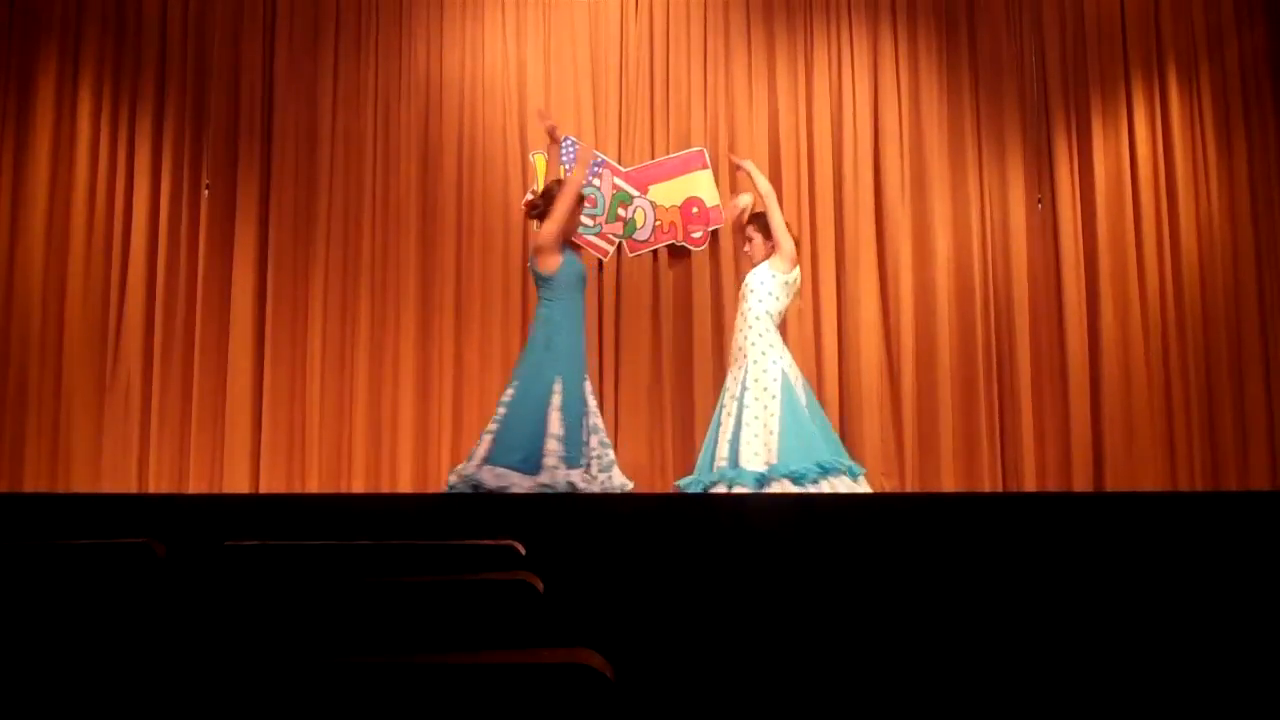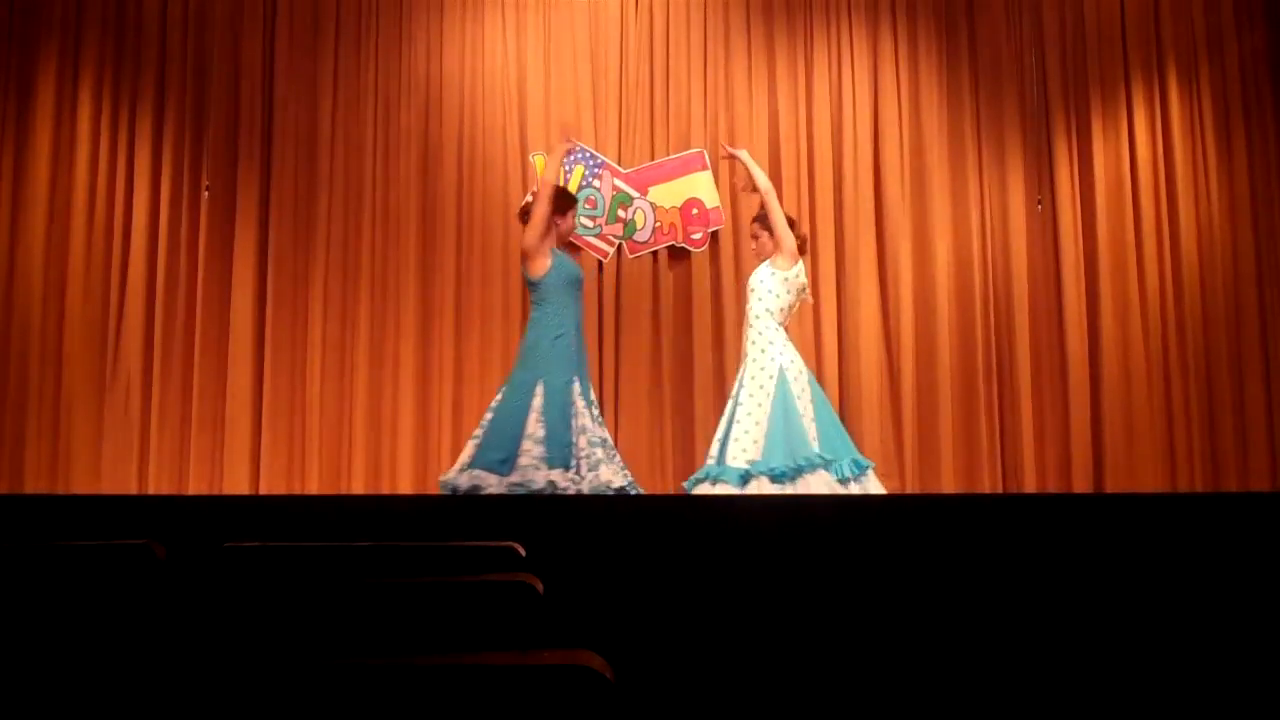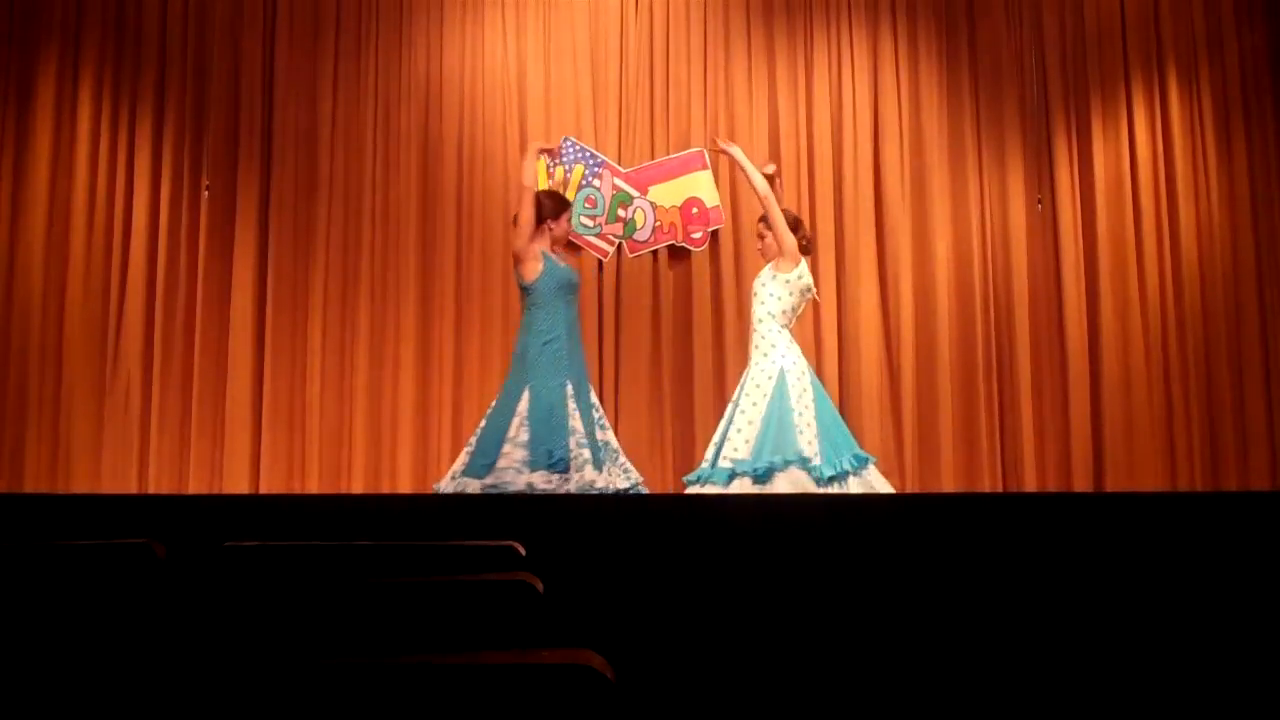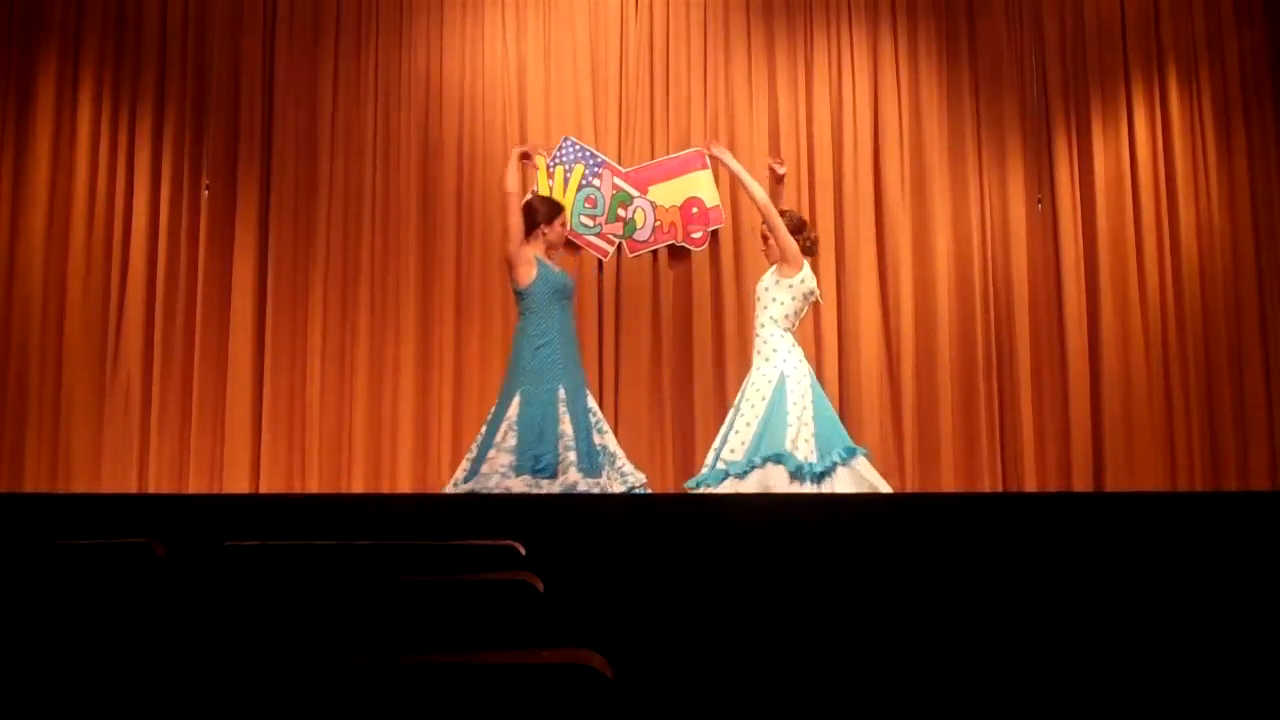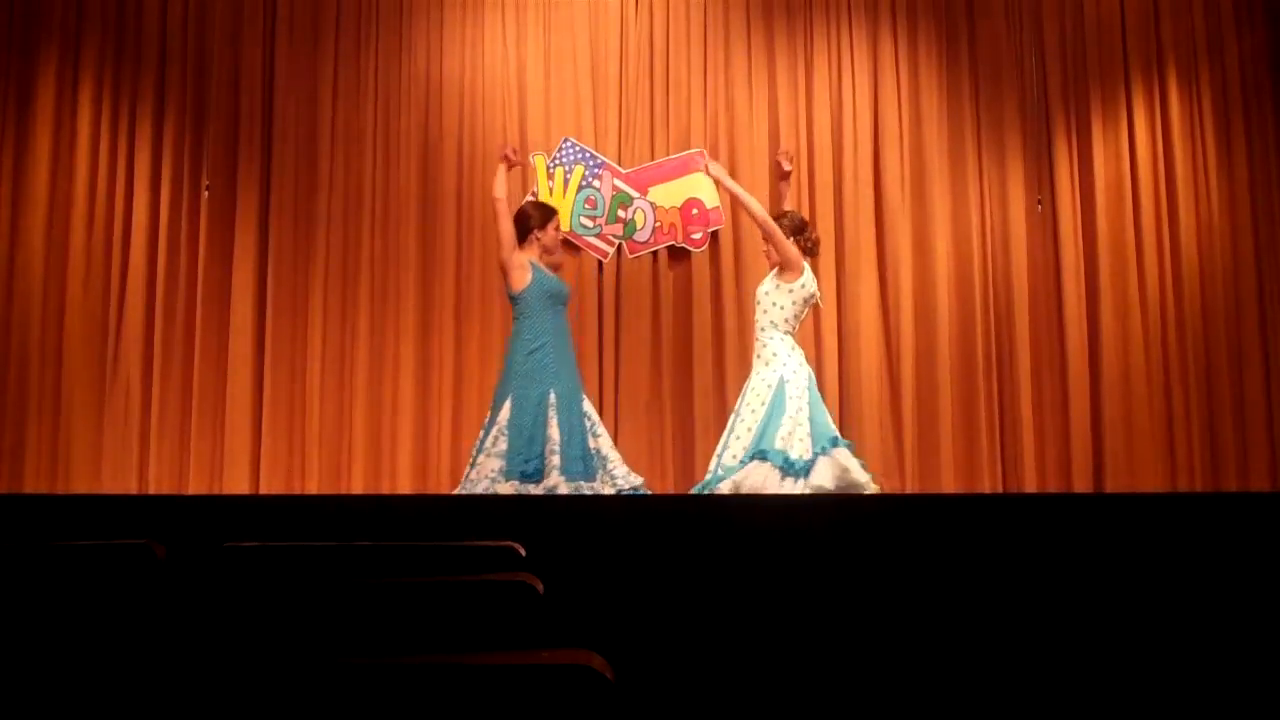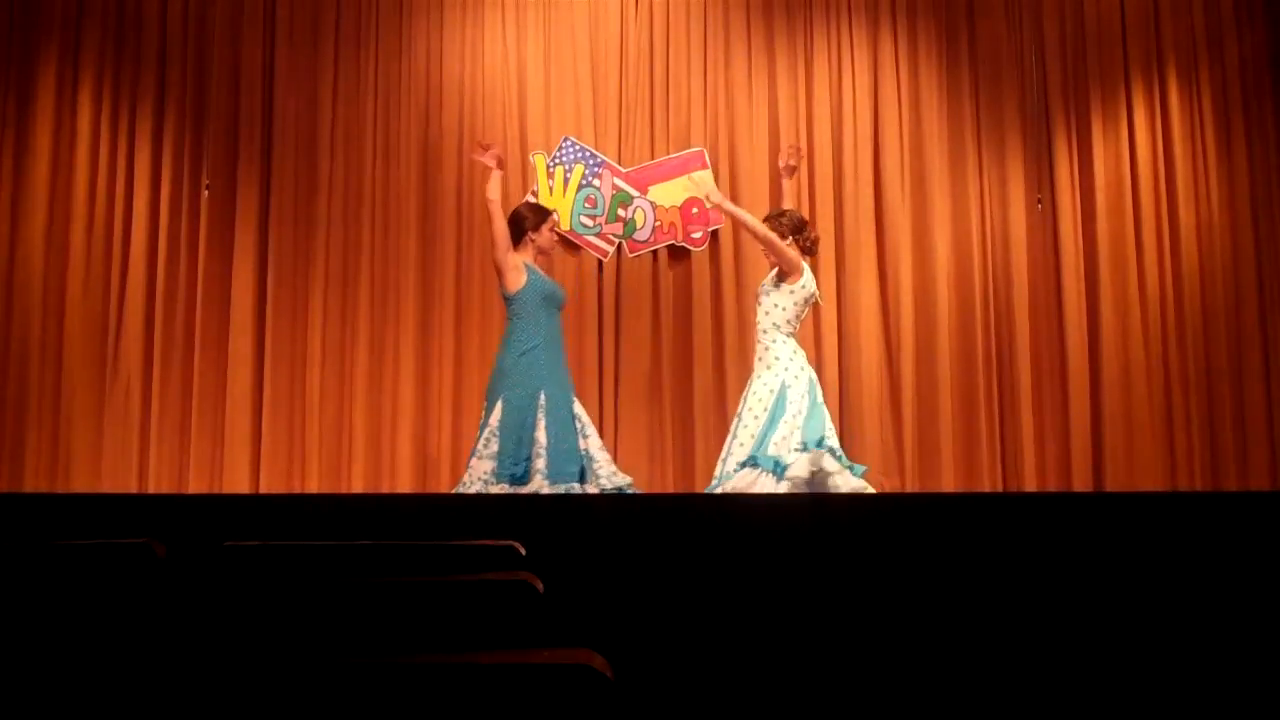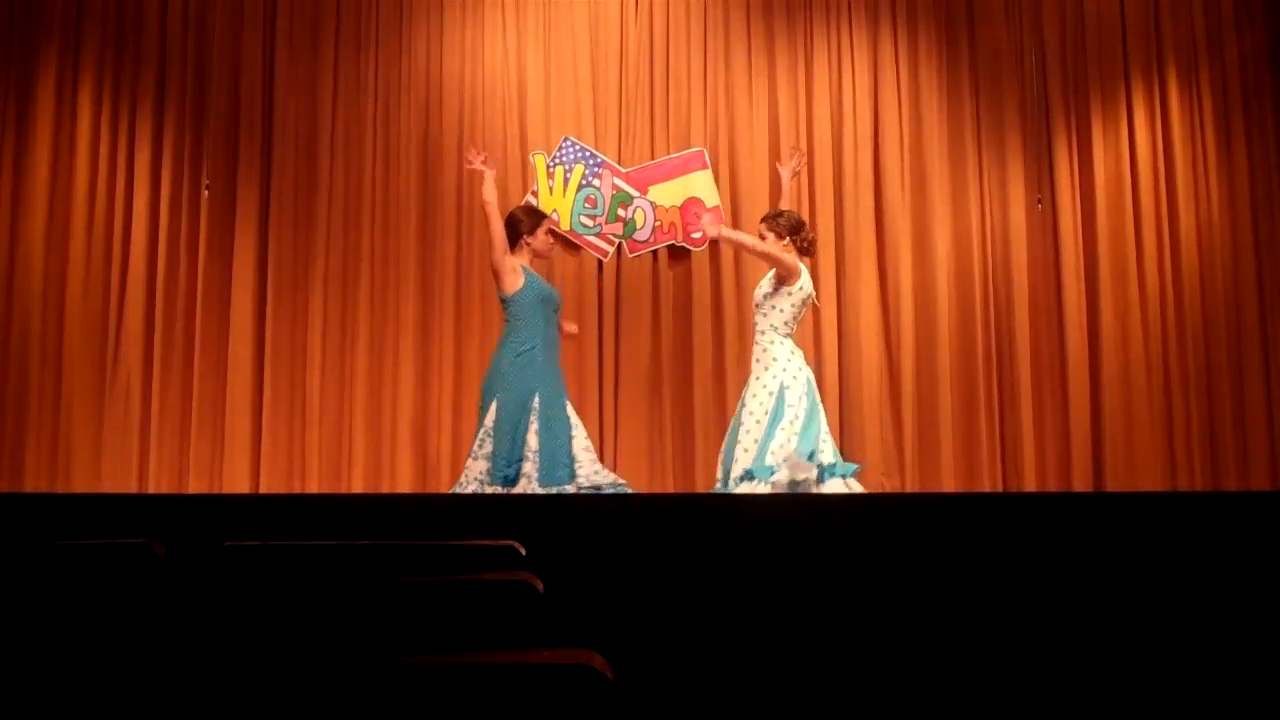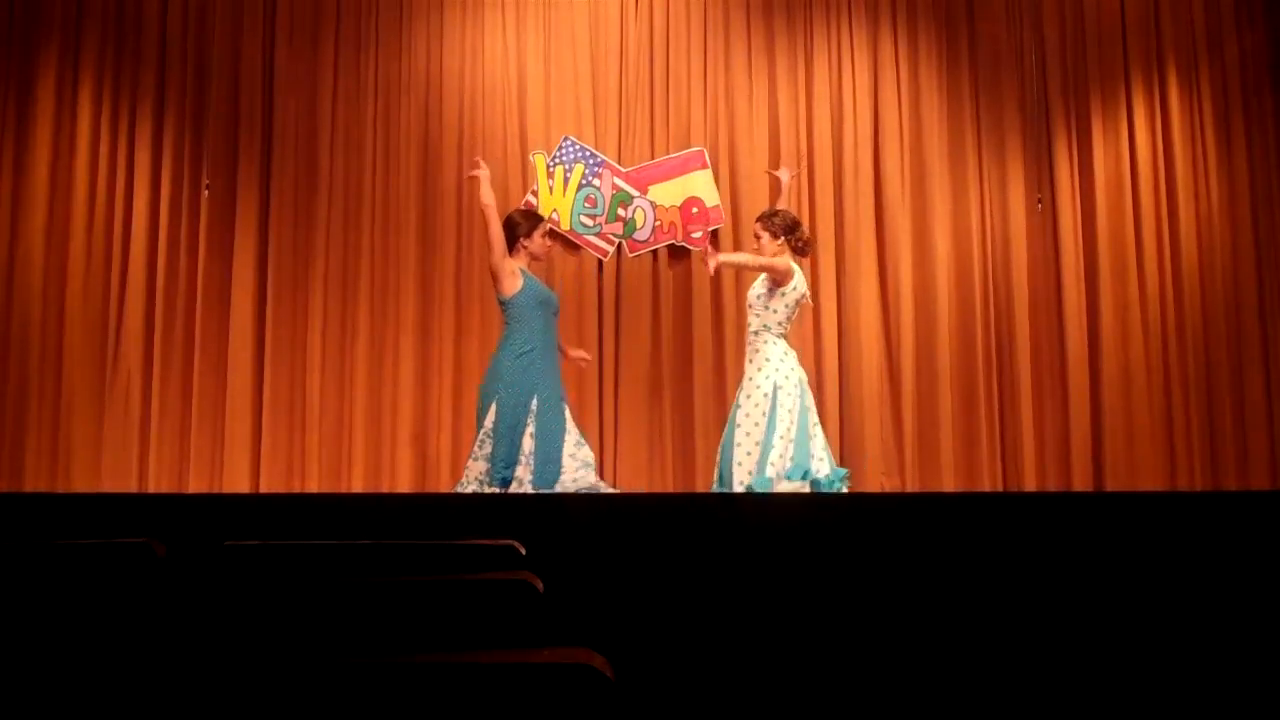
dt=0.1s
person 1, frame 1
left shoulder: (551, 247)
right shoulder: (546, 246)
left elbow: (561, 194)
right elbow: (571, 188)
left wrist: (553, 143)
right wrist: (583, 158)
left hip: (563, 358)
right hip: (552, 358)
left knee: (569, 440)
right knee: (541, 435)
person 1, frame 2
left shoulder: (551, 253)
right shoulder: (534, 250)
left elbow: (552, 196)
right elbow: (545, 190)
left wrist: (559, 152)
right wrist: (559, 153)
left hip: (563, 362)
right hip: (546, 361)
left knee: (561, 439)
right knee: (540, 437)
person 1, frame 3
left shoulder: (552, 257)
right shoulder: (527, 254)
right elbow: (527, 195)
right wrist: (533, 153)
left hip: (565, 368)
right hip: (541, 366)
left knee: (570, 453)
right knee: (528, 452)
person 1, frame 4
left shoulder: (547, 265)
right shoulder: (522, 259)
right elbow: (512, 196)
right wrist: (516, 158)
left hip: (561, 374)
right hip: (535, 371)
left knee: (573, 455)
right knee: (530, 458)
person 1, frame 5
left shoulder: (542, 269)
right shoulder: (515, 264)
right elbow: (499, 200)
right wrist: (504, 168)
left hip: (557, 379)
right hip: (529, 377)
left knee: (560, 460)
right knee: (523, 459)
person 1, frame 6
left shoulder: (536, 275)
right shoulder: (510, 266)
right elbow: (493, 202)
right wrist: (496, 170)
left hip: (548, 381)
right hip: (520, 379)
left knee: (552, 462)
right knee: (517, 460)
person 1, frame 7
left shoulder: (533, 278)
right shoulder: (507, 268)
right elbow: (489, 205)
left wrist: (560, 326)
right wrist: (488, 173)
left hip: (543, 384)
right hip: (516, 381)
left knee: (550, 463)
right knee: (510, 463)
person 1, frame 8
left shoulder: (531, 281)
right shoulder: (506, 271)
right elbow: (488, 208)
left wrist: (566, 350)
right wrist: (484, 178)
left hip: (542, 386)
right hip: (515, 383)
left knee: (545, 464)
right knee: (511, 464)
person 2, frame 1
left shoulder: (786, 260)
right shoulder: (765, 271)
left elbow: (771, 198)
right elbow: (744, 225)
left wrist: (749, 168)
right wrist: (742, 206)
left hip: (767, 363)
right hip: (748, 367)
left knee: (768, 446)
right knee: (747, 448)
person 2, frame 2
left shoulder: (788, 257)
right shoulder: (775, 267)
left elbow: (770, 196)
right elbow: (766, 219)
left wrist: (745, 158)
right wrist: (757, 186)
left hip: (772, 361)
right hip: (760, 364)
left knee: (768, 443)
right knee: (759, 441)
person 2, frame 3
left shoulder: (790, 260)
right shoulder: (787, 268)
left elbow: (767, 200)
right elbow: (772, 212)
left wrist: (737, 154)
right wrist: (766, 179)
left hip: (777, 364)
right hip: (771, 364)
left knee: (769, 447)
right knee: (764, 449)
person 2, frame 4
left shoulder: (794, 264)
right shoulder: (791, 271)
left elbow: (767, 208)
right elbow: (777, 217)
left wrist: (730, 162)
right wrist: (777, 182)
left hip: (778, 367)
right hip: (774, 368)
left knee: (763, 449)
right knee: (765, 452)
person 2, frame 5
left shoulder: (794, 267)
right shoulder: (794, 271)
left elbow: (764, 219)
right elbow: (784, 224)
left wrist: (723, 178)
right wrist: (784, 182)
left hip: (780, 369)
right hip: (774, 369)
left knee: (766, 450)
person 2, frame 6
left shoulder: (794, 268)
right shoulder: (791, 272)
left elbow: (765, 231)
right elbow: (785, 222)
left wrist: (722, 202)
right wrist: (786, 177)
left hip: (782, 372)
right hip: (775, 371)
left knee: (759, 454)
person 2, frame 7
left shoulder: (791, 268)
right shoulder: (788, 270)
left elbow: (759, 249)
right elbow: (783, 223)
left wrist: (722, 233)
right wrist: (785, 182)
left hip: (780, 372)
right hip: (773, 370)
left knee: (771, 455)
right knee: (760, 455)
person 2, frame 8
left shoulder: (784, 270)
right shoulder: (783, 271)
left elbow: (757, 261)
right elbow: (779, 224)
left wrist: (723, 258)
right wrist: (784, 186)
left hip: (772, 373)
right hip: (767, 371)
left knee: (767, 459)
right knee: (755, 455)
